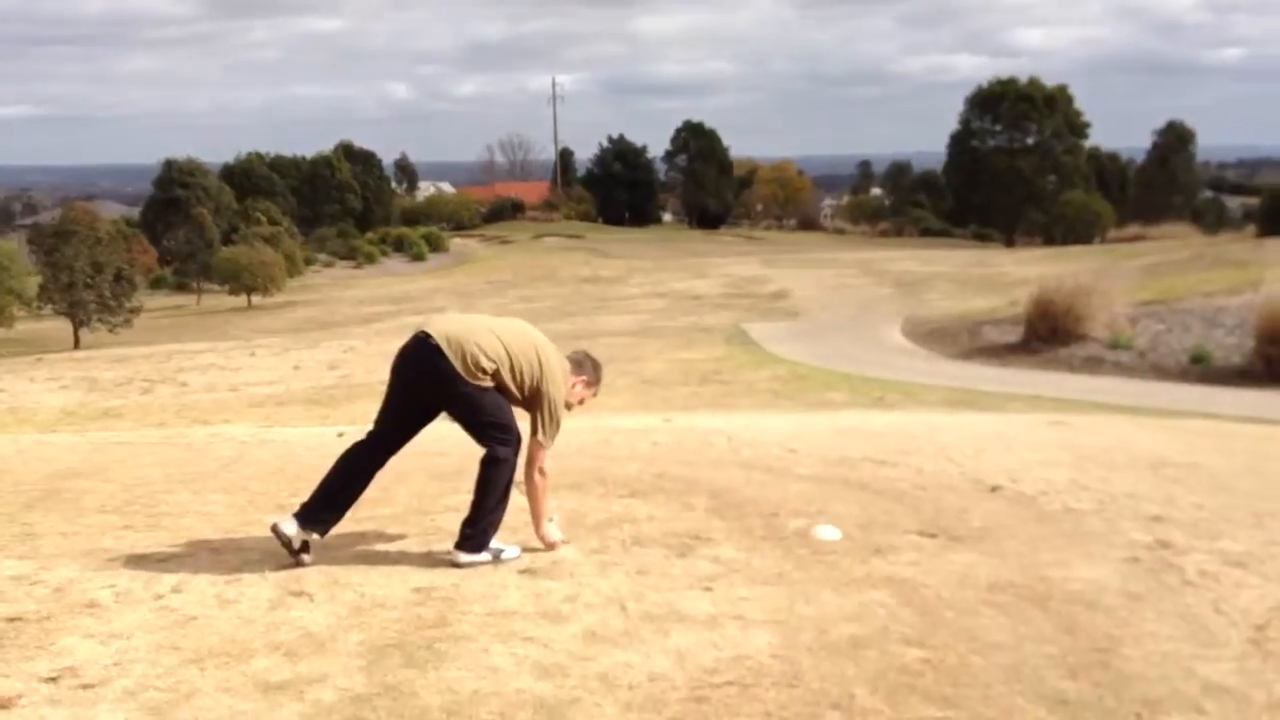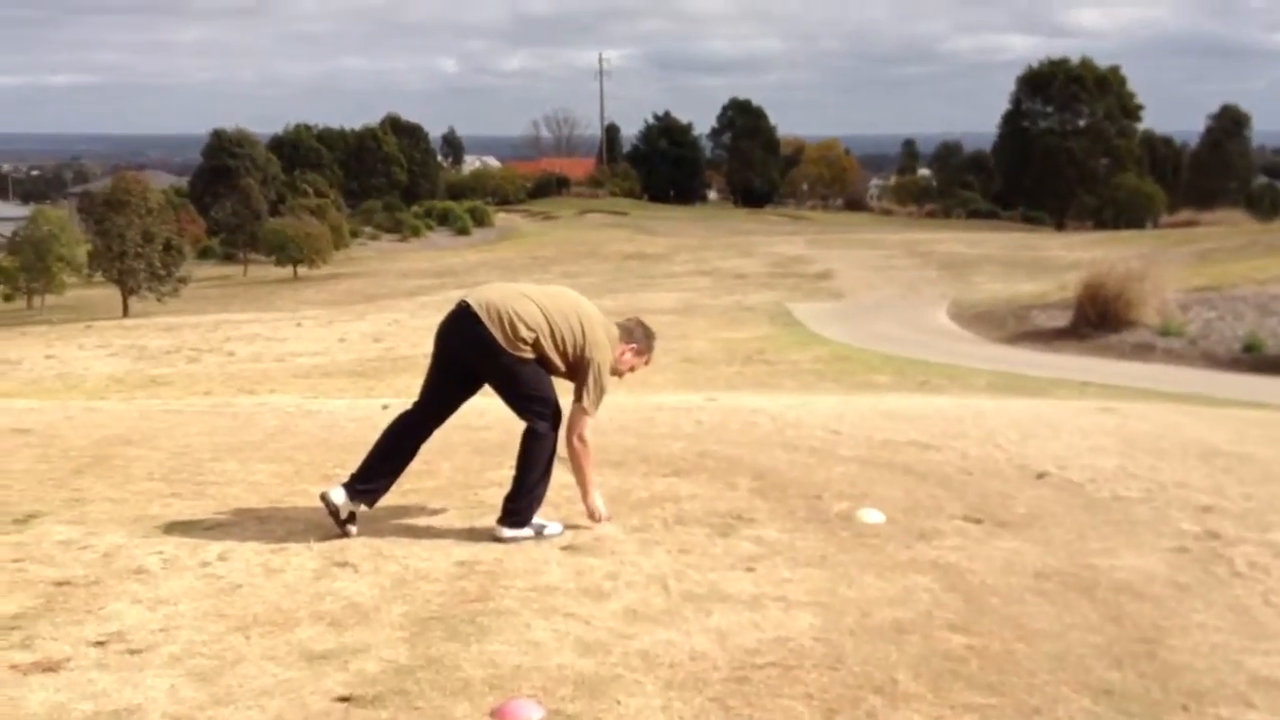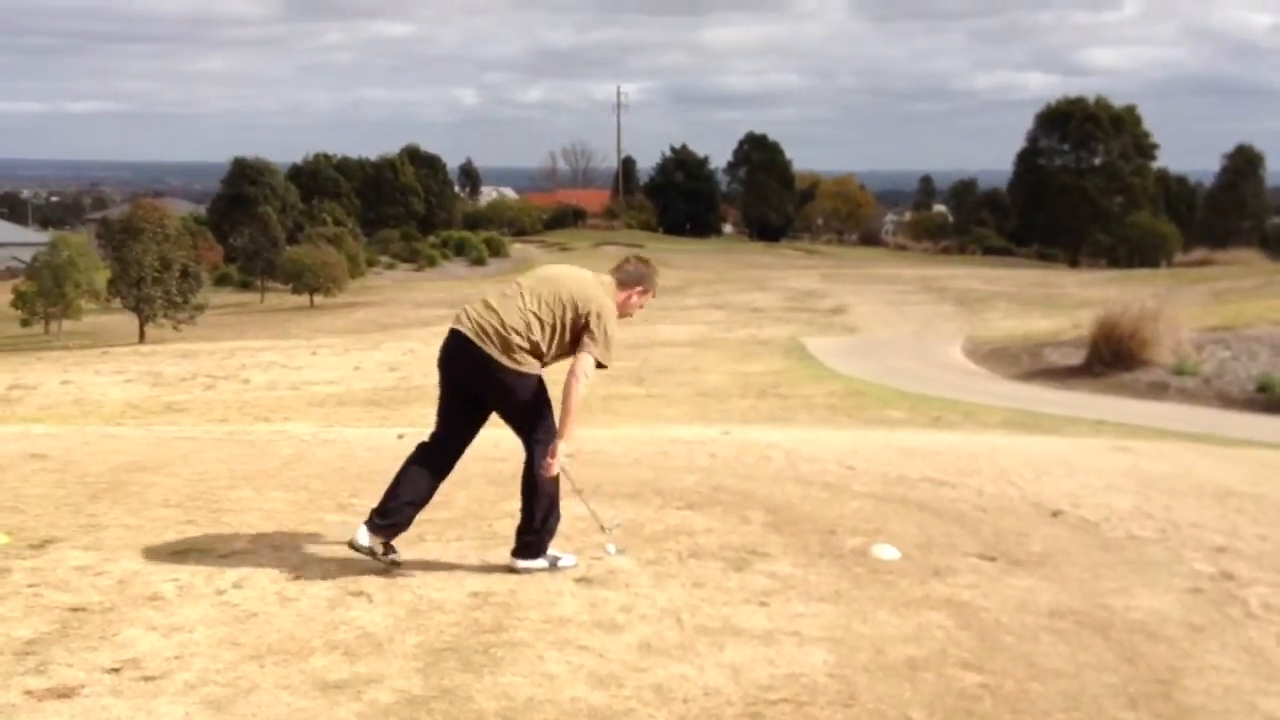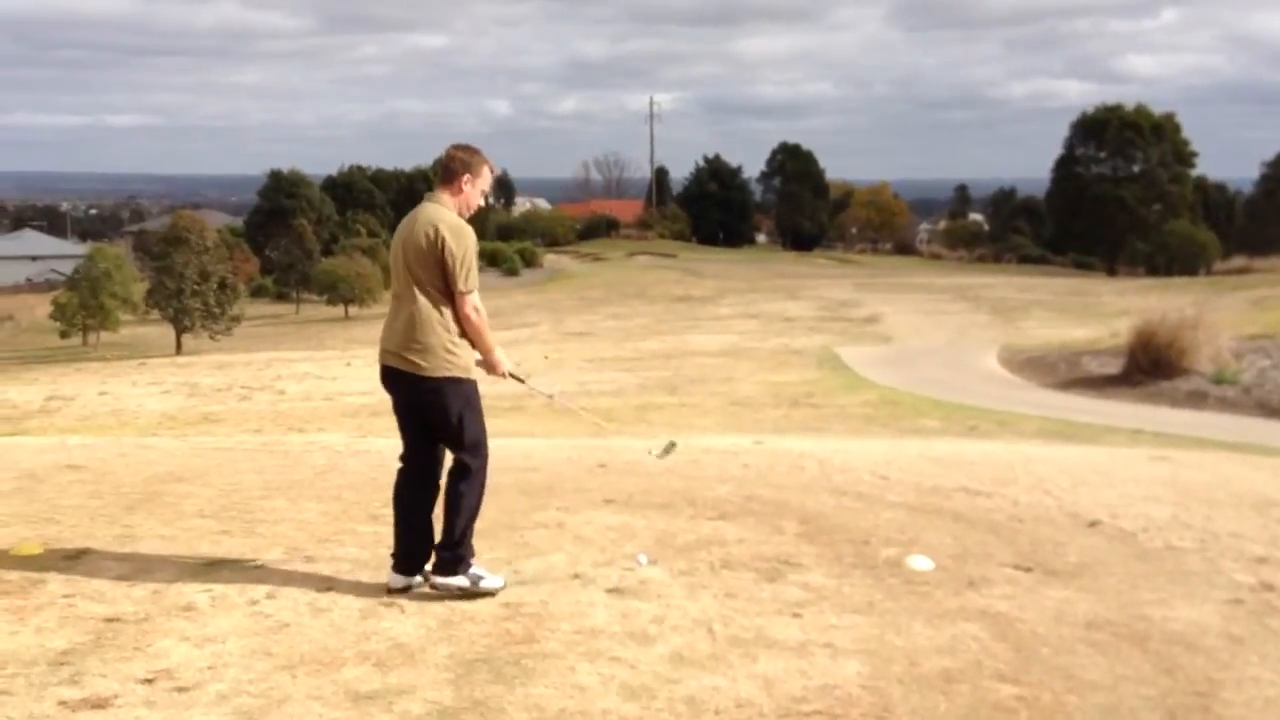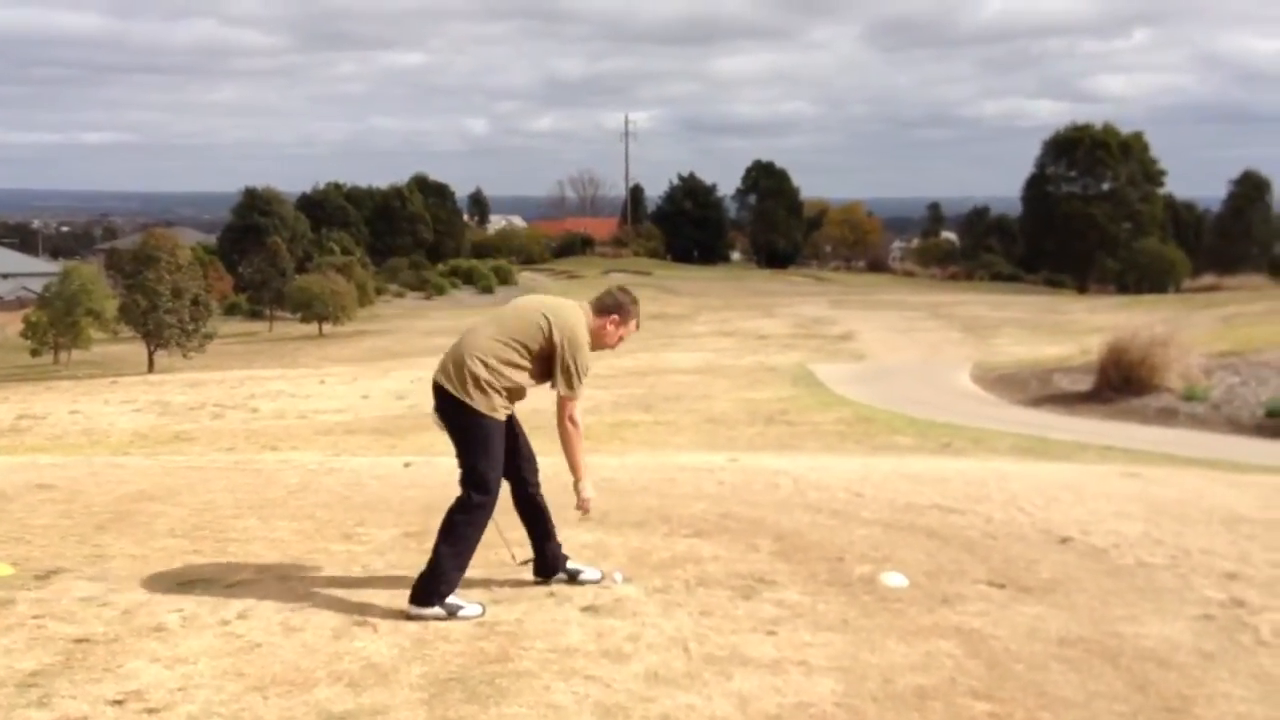
dt=1s
person 1, frame 1
left shoulder: (538, 351)
right shoulder: (555, 383)
right elbow: (536, 467)
right wrist: (543, 526)
left hip: (421, 346)
right hip: (458, 363)
left knee: (380, 442)
right knee: (504, 444)
left ankle: (302, 525)
right ankle: (474, 545)
person 1, frame 2
left shoulder: (592, 324)
right shoulder: (600, 351)
right elbow: (577, 435)
right wrist: (590, 494)
left hip: (465, 316)
right hip: (500, 333)
left knee: (425, 413)
right knee: (545, 419)
left ankle: (351, 495)
right ankle: (517, 521)
person 1, frame 3
left shoulder: (568, 275)
right shoulder: (602, 308)
right elbow: (579, 376)
right wrist: (563, 441)
left hip: (463, 336)
right hip: (504, 356)
left knee: (444, 444)
right knee: (542, 447)
left ankle: (376, 530)
right ankle: (533, 551)
person 1, frame 4
left shoulder: (409, 224)
right shoulder: (455, 229)
right elbow: (468, 308)
left wrist: (473, 350)
right wrist: (492, 355)
left hip: (398, 361)
right hip: (441, 367)
left knee: (418, 464)
right knee: (471, 460)
left ankle: (408, 566)
right ankle: (452, 564)
person 1, frame 5
left shoulder: (559, 311)
right shoulder: (575, 336)
right elbow: (569, 418)
right wrist: (582, 482)
left hip: (456, 382)
right hip: (472, 390)
left knee: (523, 470)
right knee: (480, 492)
left ankle: (550, 562)
right ankle: (429, 596)
